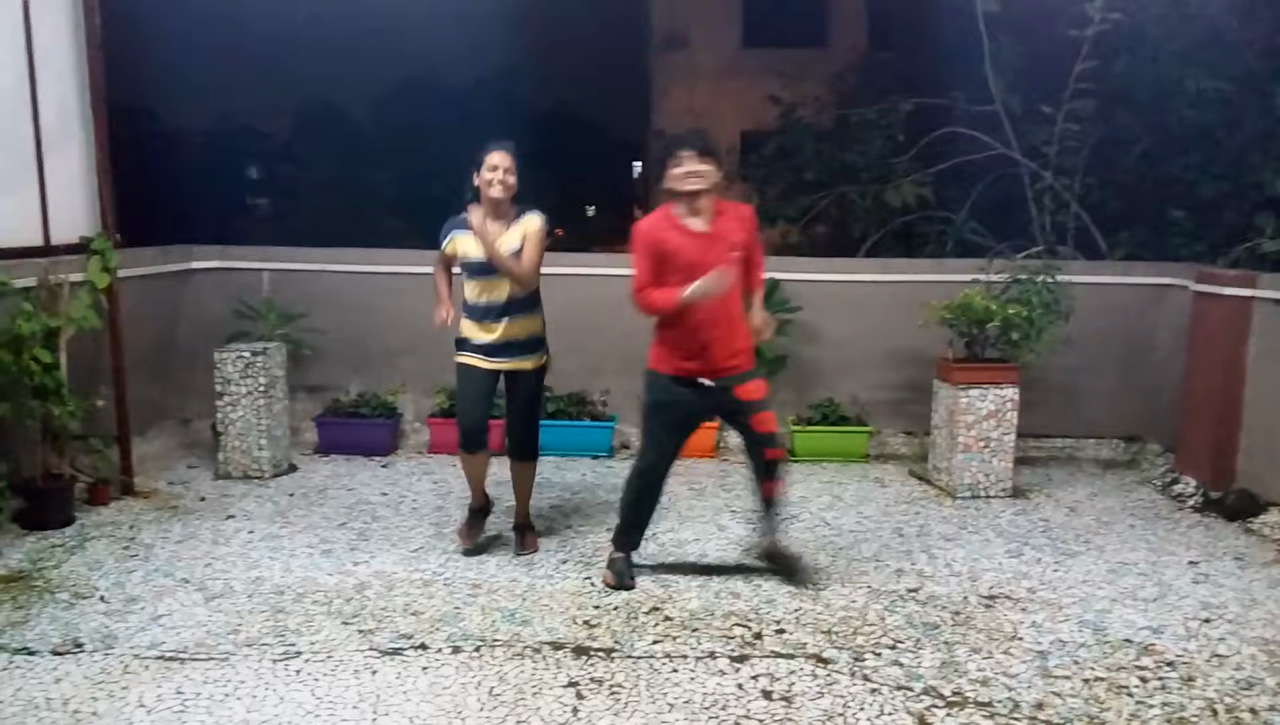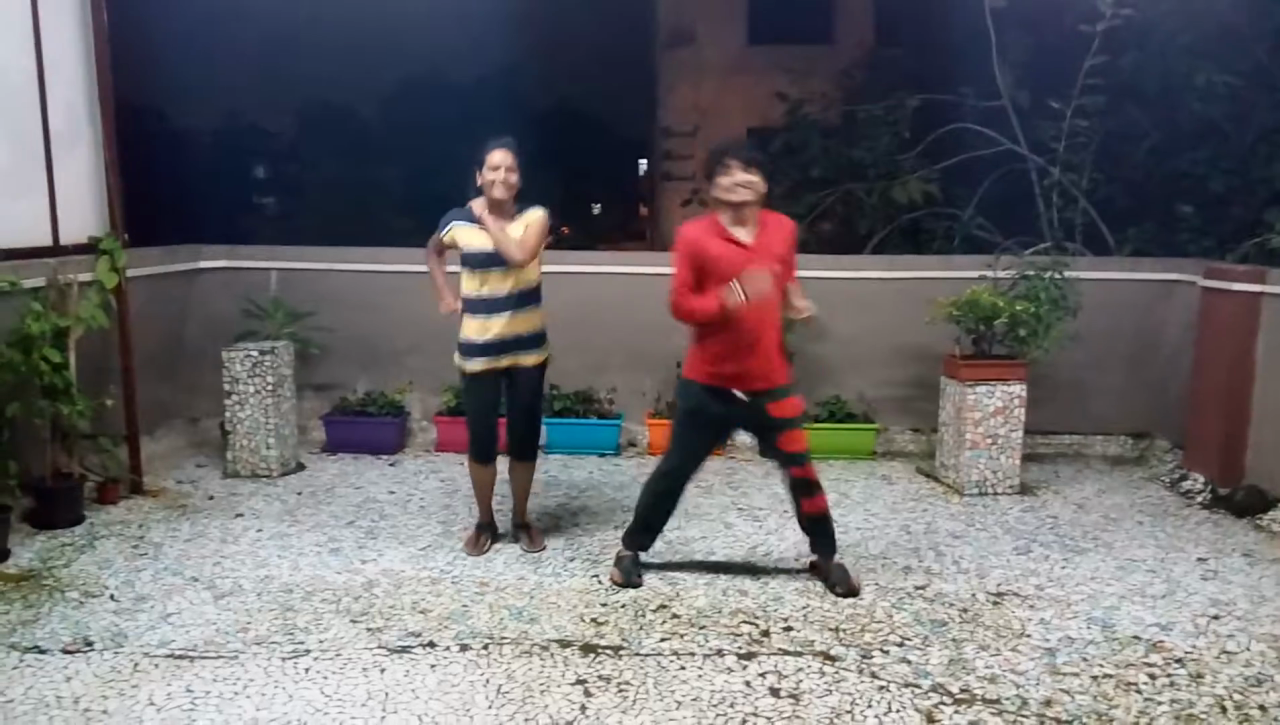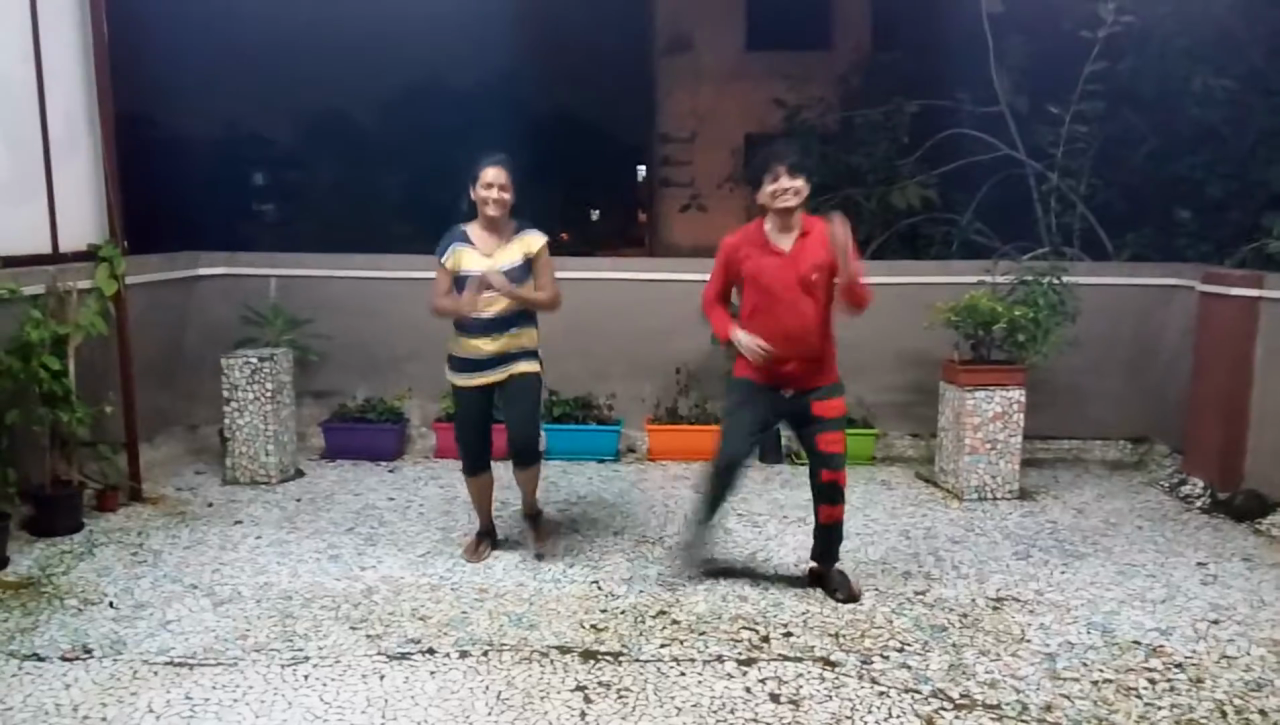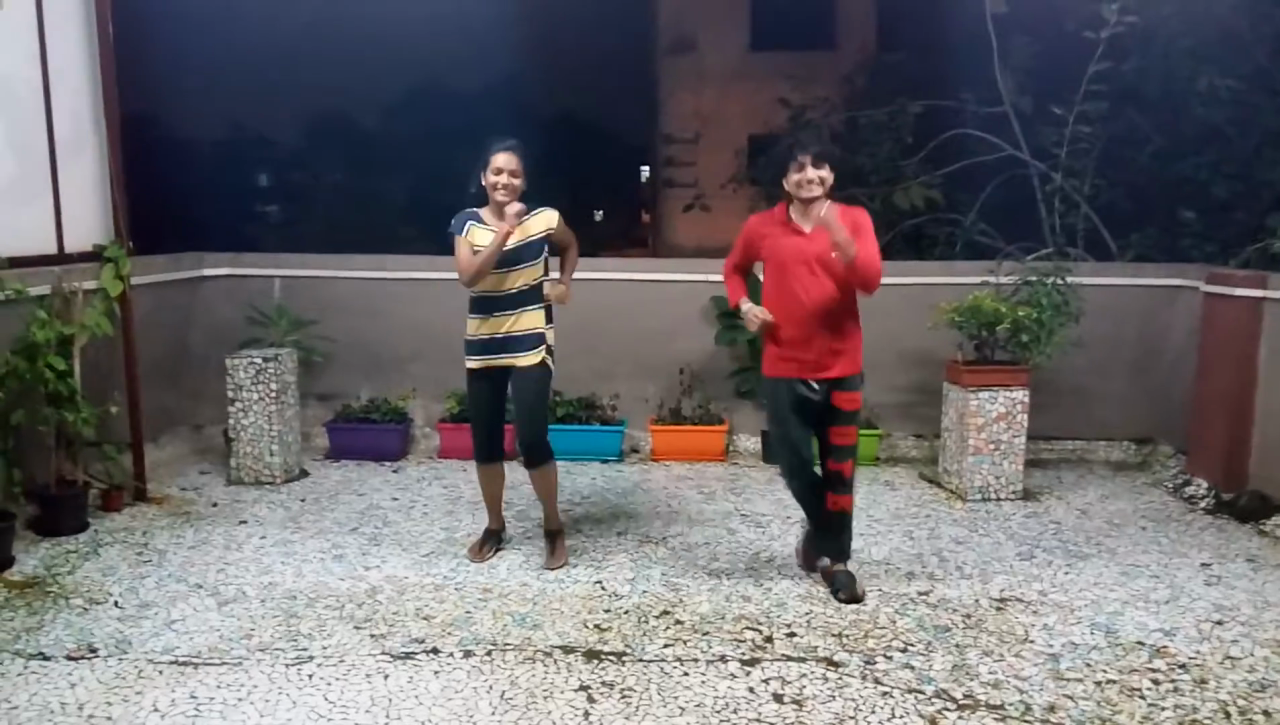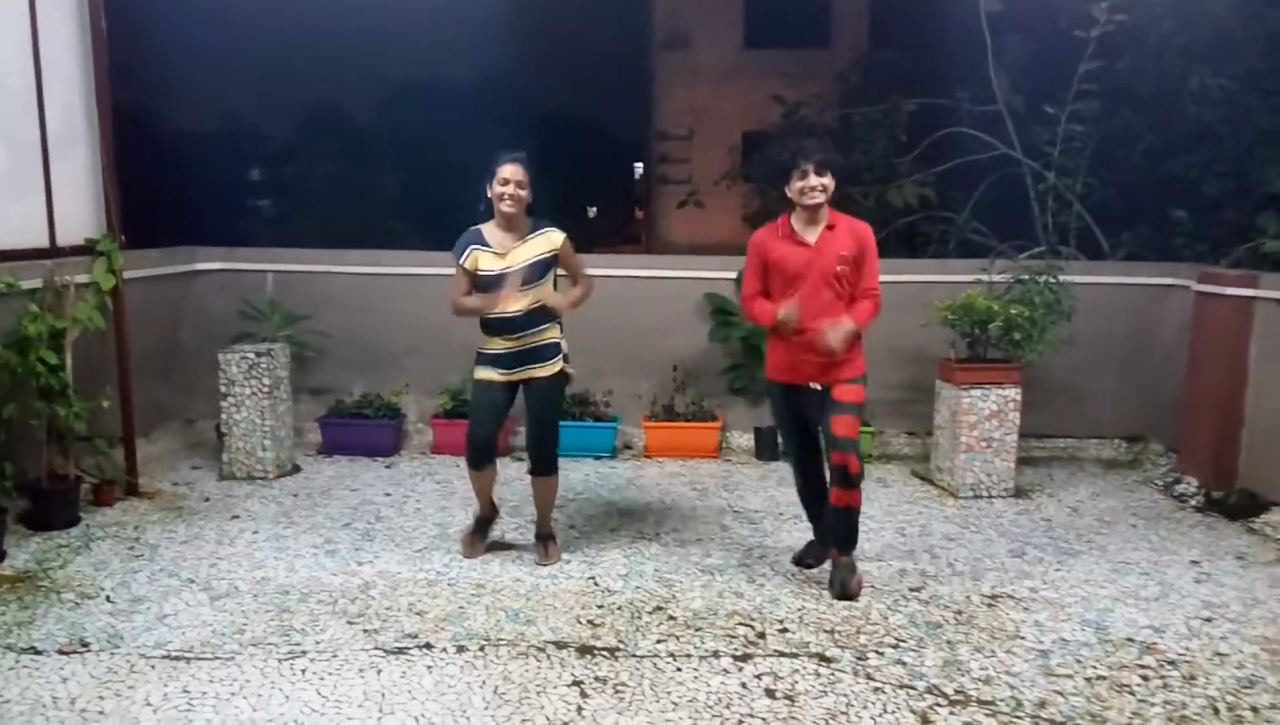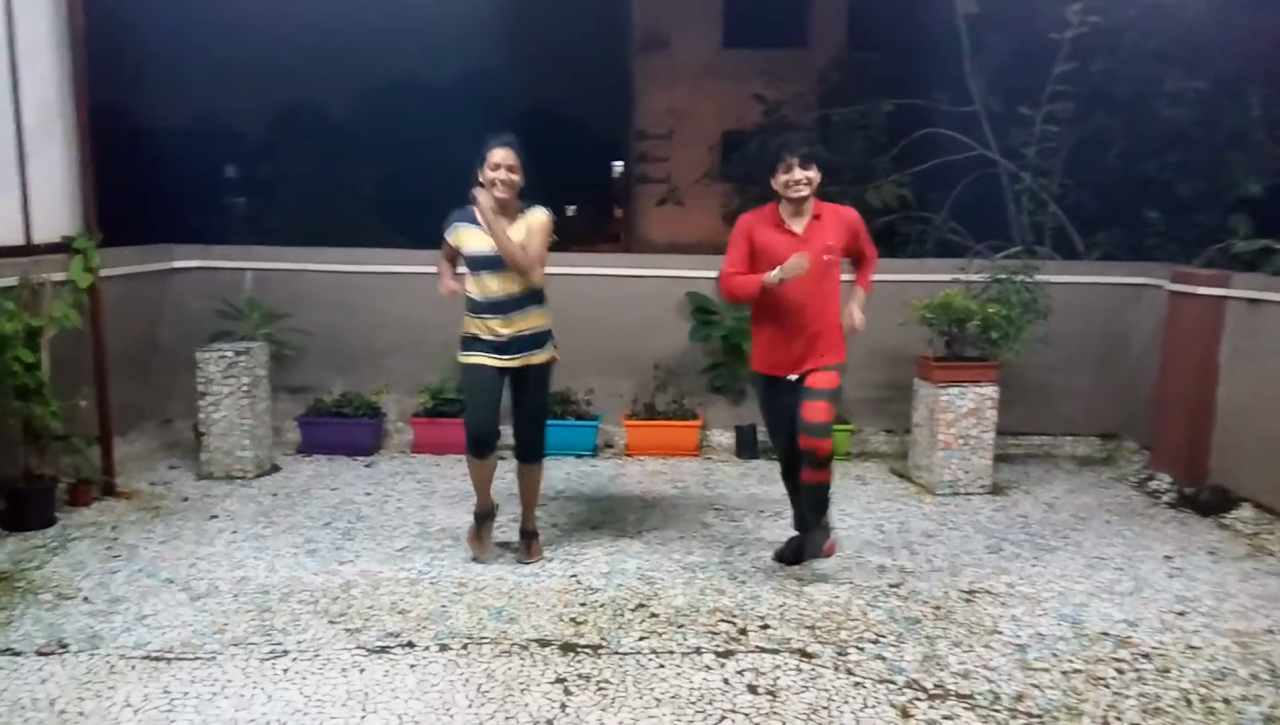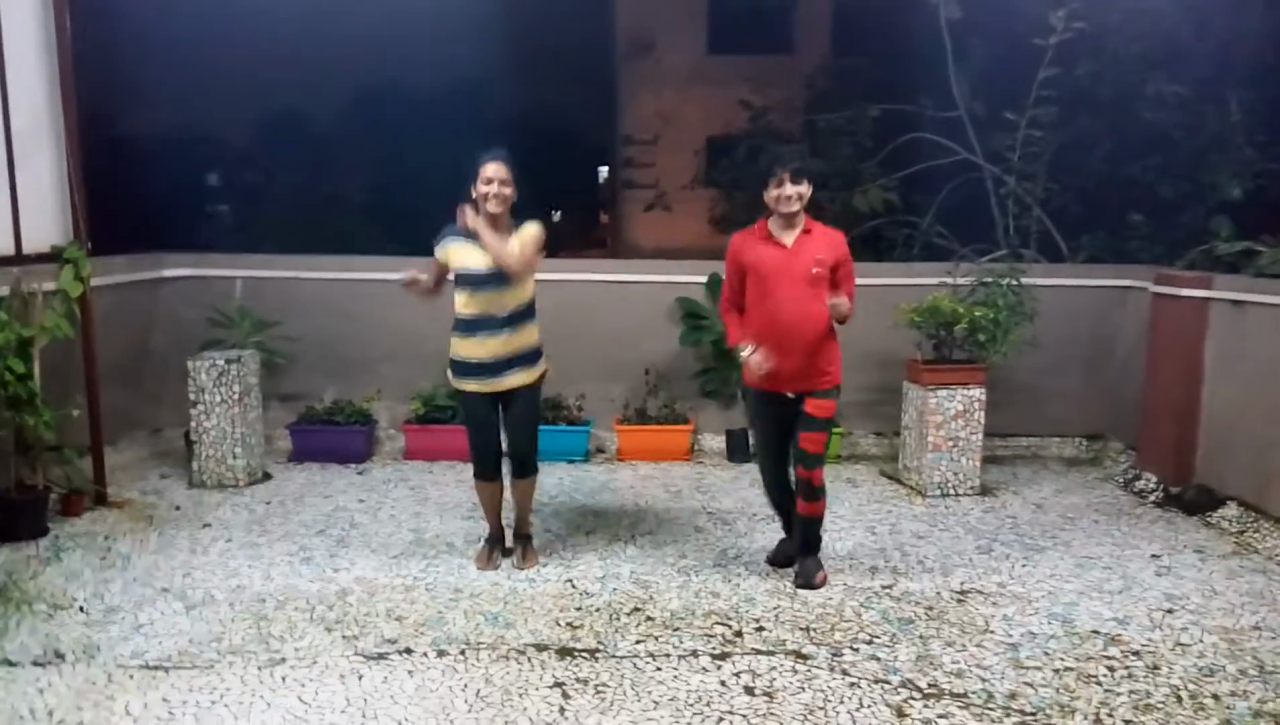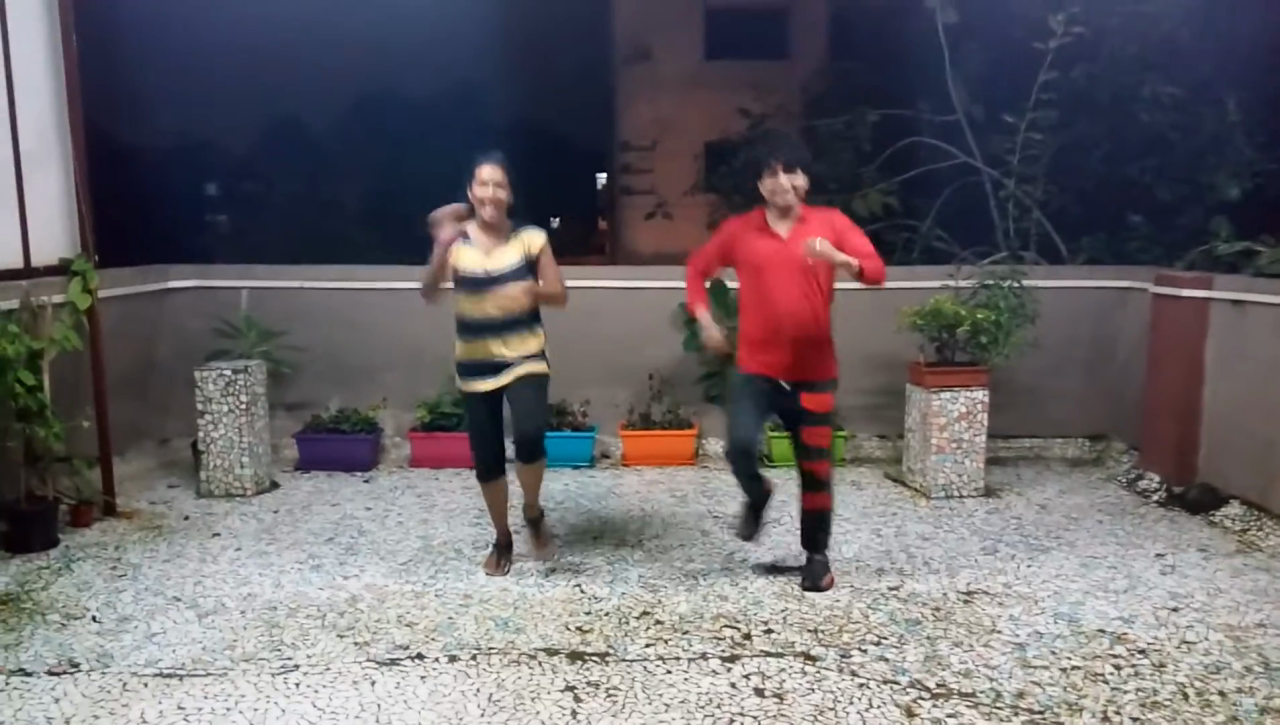
dt=0.2s
person 1, frame 1
left shoulder: (742, 218)
right shoulder: (650, 230)
right elbow: (643, 299)
left wrist: (756, 309)
right wrist: (692, 293)
left hip: (734, 365)
right hip: (674, 373)
left knee: (769, 449)
right knee: (652, 465)
left ankle: (770, 539)
right ankle: (622, 550)
person 1, frame 2
left shoulder: (783, 230)
right shoulder: (695, 236)
right elbow: (681, 304)
left wrist: (794, 301)
right wrist: (733, 297)
left hip: (770, 380)
right hip: (708, 382)
left knee: (801, 469)
right knee: (676, 468)
left ankle: (826, 556)
right ankle: (632, 548)
person 1, frame 3
left shoulder: (831, 237)
right shoulder: (738, 245)
left elbow: (857, 302)
right elbow: (714, 300)
left wrist: (849, 271)
right wrist: (735, 334)
left hip: (818, 380)
right hip: (755, 379)
left knee: (830, 474)
right knee: (730, 459)
left ankle: (826, 564)
right ankle: (703, 521)
person 1, frame 4
left shoulder: (855, 220)
right shoulder: (760, 227)
left elbow: (870, 278)
right elbow: (733, 270)
left wrist: (839, 232)
right wrist: (746, 306)
left hip: (840, 368)
right hip: (783, 369)
left knee: (839, 465)
right knee: (793, 461)
left ankle: (836, 560)
right ankle: (815, 525)
person 1, frame 5
left shoulder: (857, 233)
right shoulder: (764, 240)
left elbow: (870, 299)
right elbow: (750, 301)
left wrist: (846, 329)
right wrist: (778, 315)
left hip: (841, 372)
right hip: (787, 374)
left knee: (845, 459)
right knee: (804, 463)
left ankle: (844, 555)
right ankle: (822, 536)
person 1, frame 6
left shoulder: (844, 221)
right shoulder: (751, 225)
left elbow: (866, 258)
right elbow: (729, 285)
left wrist: (857, 302)
right wrist: (775, 276)
left hip: (823, 358)
right hip: (771, 363)
left knee: (815, 439)
right knee: (787, 452)
left ankle: (817, 523)
right ankle: (803, 527)
person 1, frame 7
left shoulder: (832, 241)
right shoulder: (744, 244)
left elbow: (845, 295)
right elbow: (730, 305)
left wrist: (843, 305)
right wrist: (744, 350)
left hip: (818, 380)
right hip: (765, 382)
left knee: (809, 473)
right knee: (774, 470)
left ankle: (808, 552)
right ankle: (791, 532)
person 1, frame 8
left shoulder: (831, 223)
right shoulder: (738, 230)
left elbow: (876, 272)
right elbow: (697, 270)
left wrist: (837, 259)
right wrist: (703, 315)
left hip: (813, 369)
right hip: (754, 369)
left knee: (815, 466)
right knee: (739, 445)
left ankle: (817, 553)
right ankle: (757, 496)
person 2, frame 1
left shoulder: (532, 222)
right shoulder: (457, 229)
left elbow: (524, 274)
right elbow: (442, 267)
left wrist: (485, 233)
right wrist: (444, 302)
left hip: (525, 348)
right hip: (475, 347)
left knee: (523, 437)
right knee: (471, 427)
left ankle: (522, 520)
right ankle: (479, 504)
person 2, frame 2
left shoulder: (534, 217)
right shoulder: (457, 222)
left elbow: (520, 256)
right elbow: (433, 253)
left wrist: (488, 220)
right wrist: (444, 292)
left hip: (526, 345)
right hip: (477, 348)
left knee: (523, 437)
right knee: (482, 440)
left ankle: (521, 519)
right ankle: (485, 521)
person 2, frame 3
left shoulder: (531, 240)
right shoulder: (455, 243)
left elbow: (552, 298)
right elbow: (439, 303)
left wrist: (505, 287)
right wrist: (462, 305)
left hip: (519, 359)
right hip: (469, 362)
left knee: (524, 442)
right knee: (473, 452)
left ankle: (531, 509)
right ankle: (486, 528)
person 2, frame 4
left shoulder: (543, 219)
right shoulder: (466, 222)
left elbow: (571, 247)
right elbow: (470, 274)
left wrist: (563, 282)
right wrist: (505, 232)
left hip: (529, 345)
right hip: (482, 347)
left knee: (532, 437)
right knee: (486, 440)
left ankle: (553, 528)
right ankle: (495, 529)
person 2, frame 5
left shoulder: (550, 237)
right shoulder: (471, 242)
left elbow: (584, 282)
right elbow: (458, 303)
left wrist: (567, 301)
right wrist: (493, 301)
left hip: (544, 357)
right hip: (494, 359)
left knee: (543, 449)
right knee: (478, 446)
left ankle: (544, 531)
right ankle: (485, 513)
person 2, frame 6
left shoulder: (539, 218)
right shoulder: (461, 223)
left elbow: (526, 264)
right elbow: (447, 261)
left wrist: (491, 215)
right wrist: (448, 281)
left hip: (531, 345)
right hip: (482, 344)
left knee: (530, 438)
right knee: (480, 431)
left ankle: (528, 527)
right ankle: (483, 509)
person 2, frame 7
left shoulder: (530, 231)
right shoulder: (452, 237)
left elbow: (524, 272)
right elbow: (433, 284)
left wrist: (479, 229)
right wrist: (420, 282)
left hip: (522, 361)
right hip: (472, 365)
left knee: (524, 453)
right knee: (485, 455)
left ankle: (522, 531)
right ankle: (495, 534)
person 2, frame 8
left shoulder: (532, 238)
right shoulder: (456, 238)
left elbow: (557, 291)
right elbow: (430, 294)
left wrist: (534, 295)
right wrist: (443, 244)
left hip: (524, 359)
right hip: (475, 367)
left knee: (530, 437)
right knee: (487, 458)
left ankle: (534, 512)
right ankle: (502, 538)
